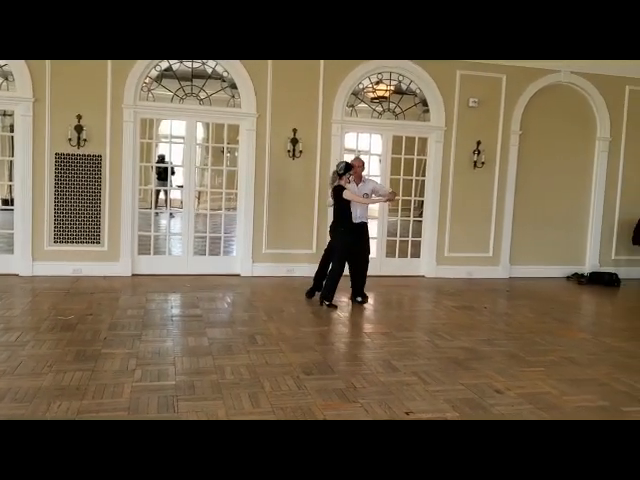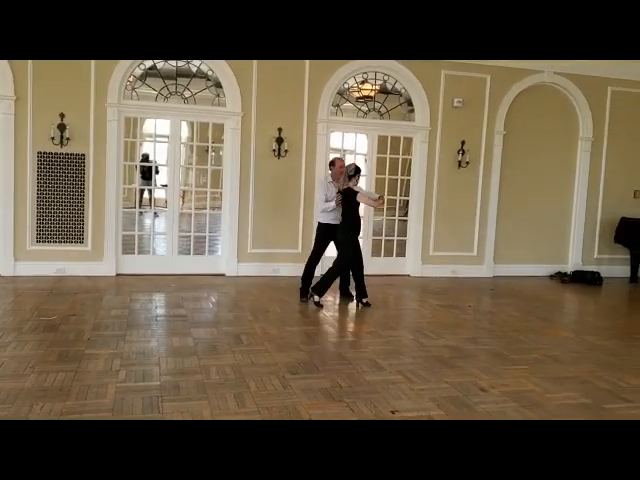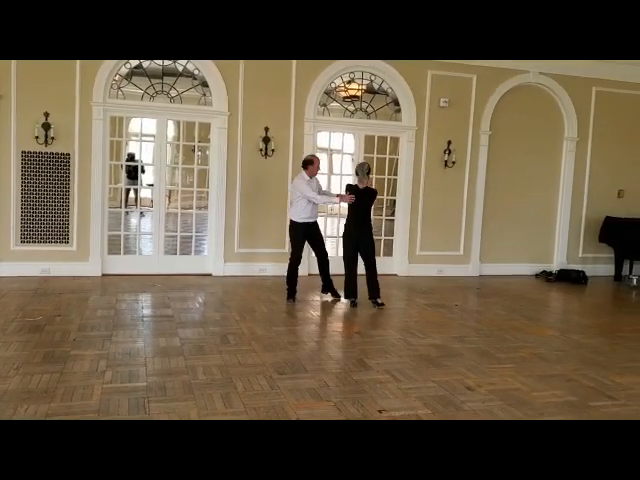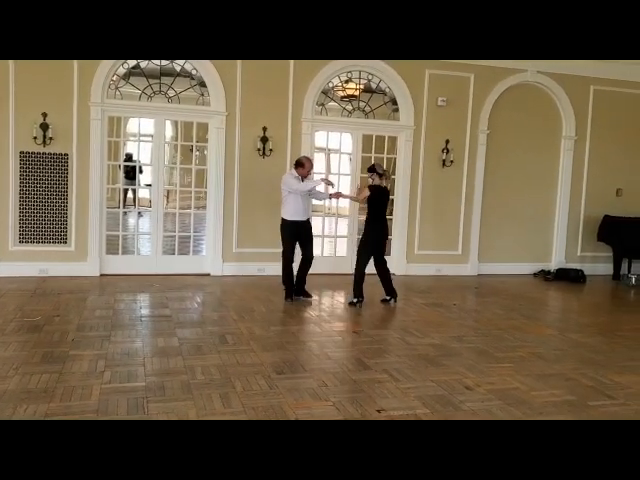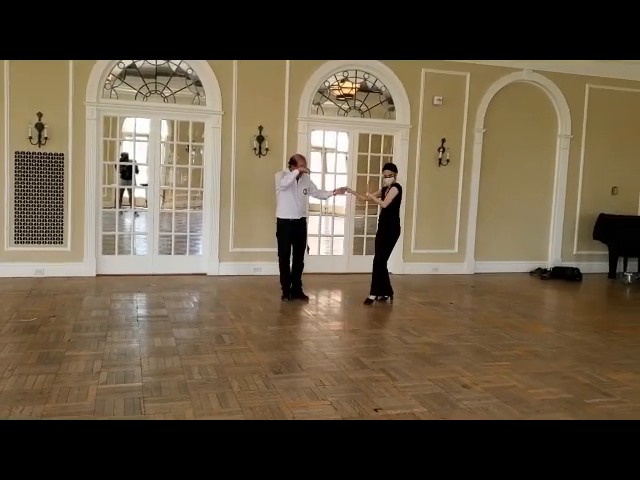
dt=0.3s
person 1, frame 1
left shoulder: (370, 184)
left elbow: (384, 191)
left wrist: (391, 194)
left hip: (361, 226)
left knee: (363, 259)
right knee: (328, 254)
left ankle: (358, 290)
right ankle: (316, 286)
person 1, frame 2
right shoulder: (323, 184)
left elbow: (361, 192)
right elbow: (321, 207)
left wrist: (377, 197)
right wrist: (334, 203)
right hip: (325, 226)
right knee: (315, 258)
left ankle: (344, 290)
right ankle: (304, 290)
person 1, frame 3
left shoulder: (314, 180)
right shoulder: (299, 182)
left elbow: (321, 193)
right elbow: (316, 198)
left wrist: (338, 196)
right wrist: (338, 200)
left hip: (313, 223)
right hip: (299, 225)
left knee: (322, 255)
right knee: (296, 258)
left ankle: (327, 286)
right ankle: (291, 291)
person 1, frame 4
left shoulder: (307, 180)
right shoulder: (288, 178)
left elbow: (315, 194)
right elbow: (300, 187)
left wrist: (330, 195)
right wrist: (321, 181)
left hip: (304, 223)
right hip: (289, 223)
left knee: (308, 256)
right knee: (288, 258)
left ankle: (299, 287)
right ankle: (289, 290)
person 1, frame 5
left shoulder: (306, 179)
right shoulder: (280, 176)
left elbow: (317, 193)
right elbow: (283, 184)
left wrist: (334, 192)
right wrist: (297, 171)
left hip: (300, 222)
right hip: (284, 222)
left knee: (299, 258)
right knee: (284, 257)
left ankle: (296, 290)
right ankle: (286, 290)
person 2, frame 1
left shoulder: (338, 189)
right shoulder: (342, 190)
right elbow: (363, 201)
right wrist: (383, 199)
left hip: (343, 230)
right hip: (340, 231)
left knee: (353, 261)
right knee: (338, 264)
right ankle: (326, 298)
person 2, frame 2
left shoulder: (342, 191)
right shoulder: (356, 193)
right elbow: (376, 204)
right wrist: (381, 200)
left hip: (344, 231)
right hip: (349, 233)
left knee: (357, 264)
right knee: (341, 265)
left ankle: (362, 297)
right ankle: (317, 292)
person 2, frame 3
left shoulder: (349, 188)
right shoulder: (372, 192)
left hip: (349, 230)
right hip: (365, 231)
left knee: (350, 265)
right knee: (370, 264)
left ankle: (352, 298)
right ankle: (375, 298)
person 2, frame 4
left shoulder: (372, 188)
right shoulder: (384, 191)
left elbow: (359, 199)
left wrist: (345, 196)
right wrist: (345, 195)
left hip: (373, 231)
right hip: (382, 230)
left knee: (361, 263)
right knee: (380, 262)
left ankle: (357, 297)
right ankle: (391, 294)
person 2, frame 5
left shoulder: (395, 188)
right shoulder: (384, 188)
left elbow: (384, 204)
right elbow: (367, 198)
left wrist: (371, 196)
right wrist: (351, 191)
left hip: (391, 228)
right hip: (383, 228)
left knee: (379, 261)
right knee: (381, 261)
left ankle: (375, 294)
right ankle: (386, 293)
